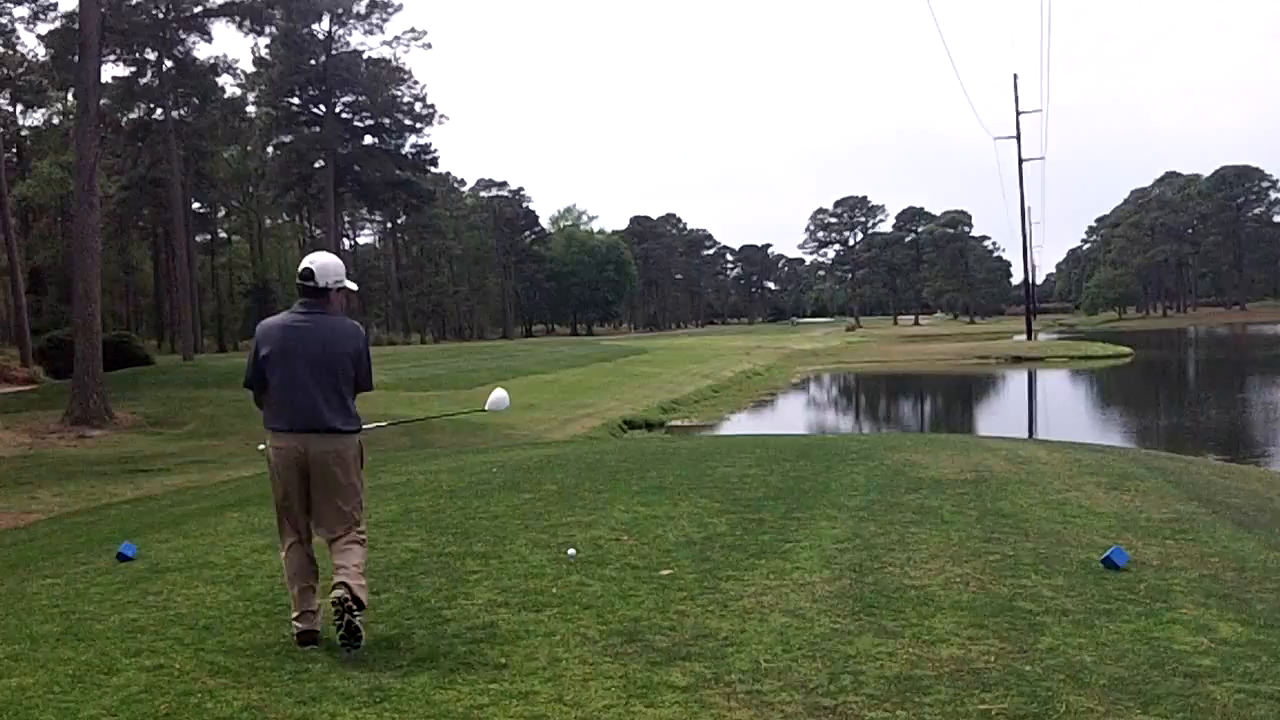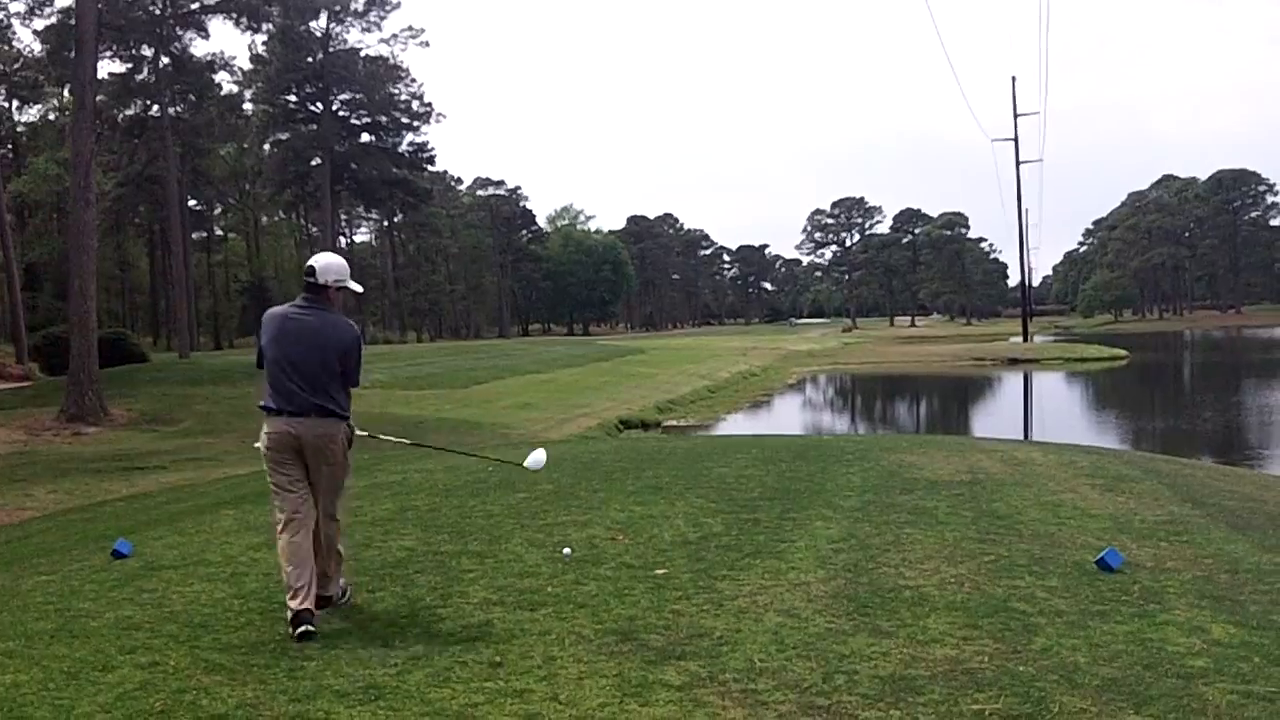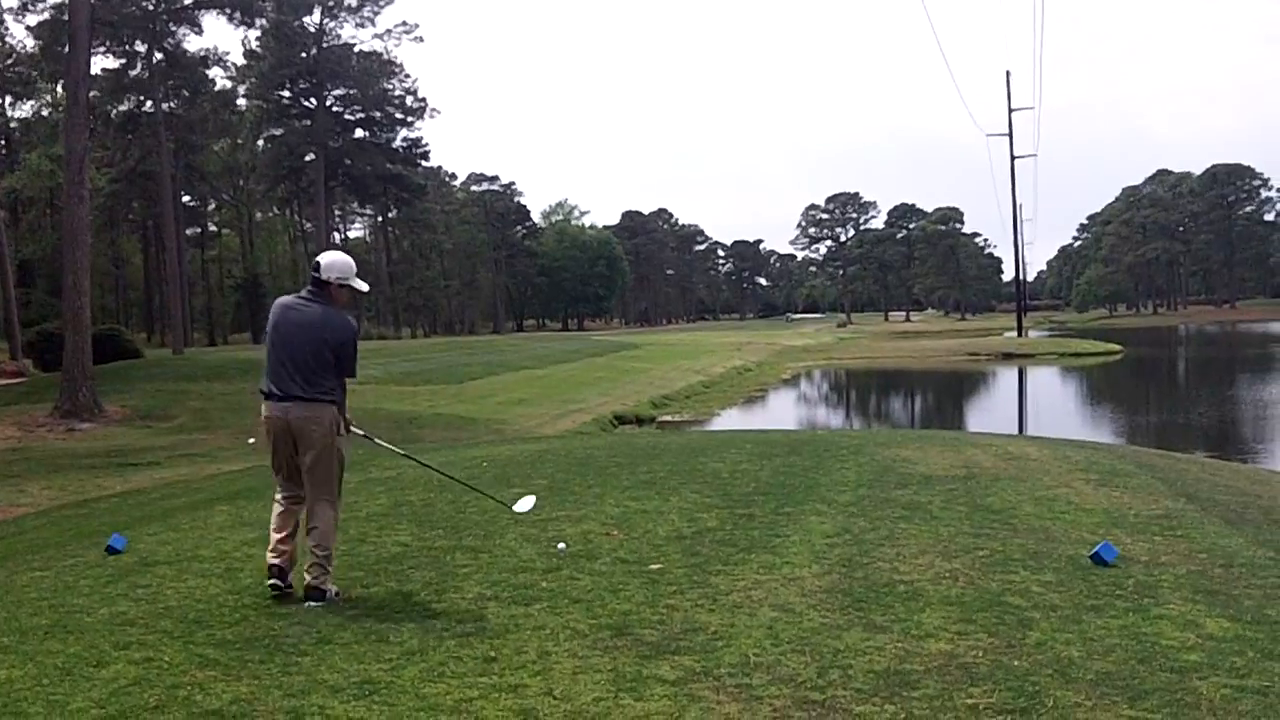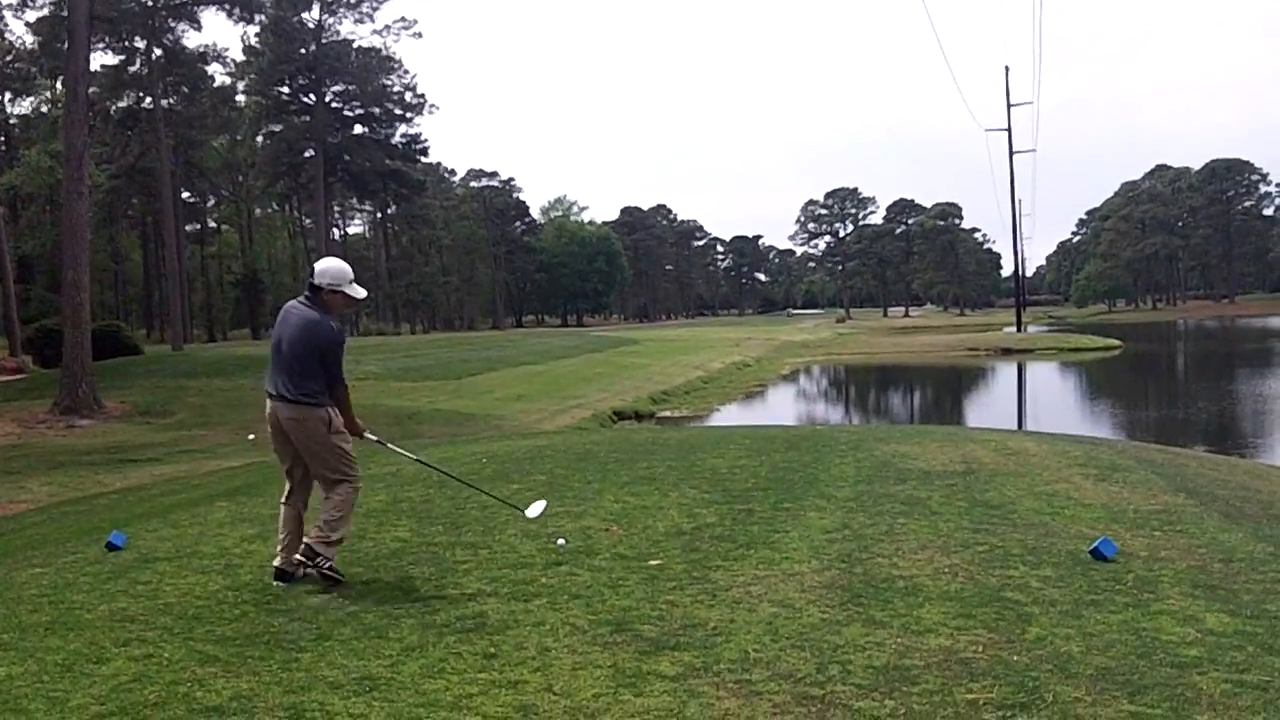
dt=0.3s
person 1, frame 1
left shoulder: (267, 331)
right shoulder: (352, 333)
left elbow: (258, 393)
left hip: (285, 443)
right hip: (337, 443)
left knee: (295, 536)
right knee: (346, 534)
left ankle: (305, 624)
right ankle: (349, 599)
person 1, frame 2
left shoulder: (272, 319)
right shoulder: (346, 331)
right elbow: (347, 386)
left hip: (280, 427)
right hip: (326, 428)
left knee: (292, 520)
right knee: (326, 513)
left ankle: (301, 608)
right ankle: (327, 590)
person 1, frame 3
left shoulder: (279, 308)
right shoulder: (342, 325)
right elbow: (341, 379)
right wrist: (341, 418)
left hip: (275, 410)
right hip: (317, 414)
left knee: (287, 493)
right knee: (323, 500)
left ankle: (278, 567)
right ankle: (318, 583)
person 1, frame 4
left shoulder: (288, 311)
right shoulder: (328, 330)
right elbow: (336, 385)
left wrist: (340, 417)
right wrist: (350, 422)
left hip: (278, 408)
right hip: (310, 414)
left knee: (296, 489)
right knee: (344, 481)
left ankle: (287, 564)
right ankle: (316, 550)
